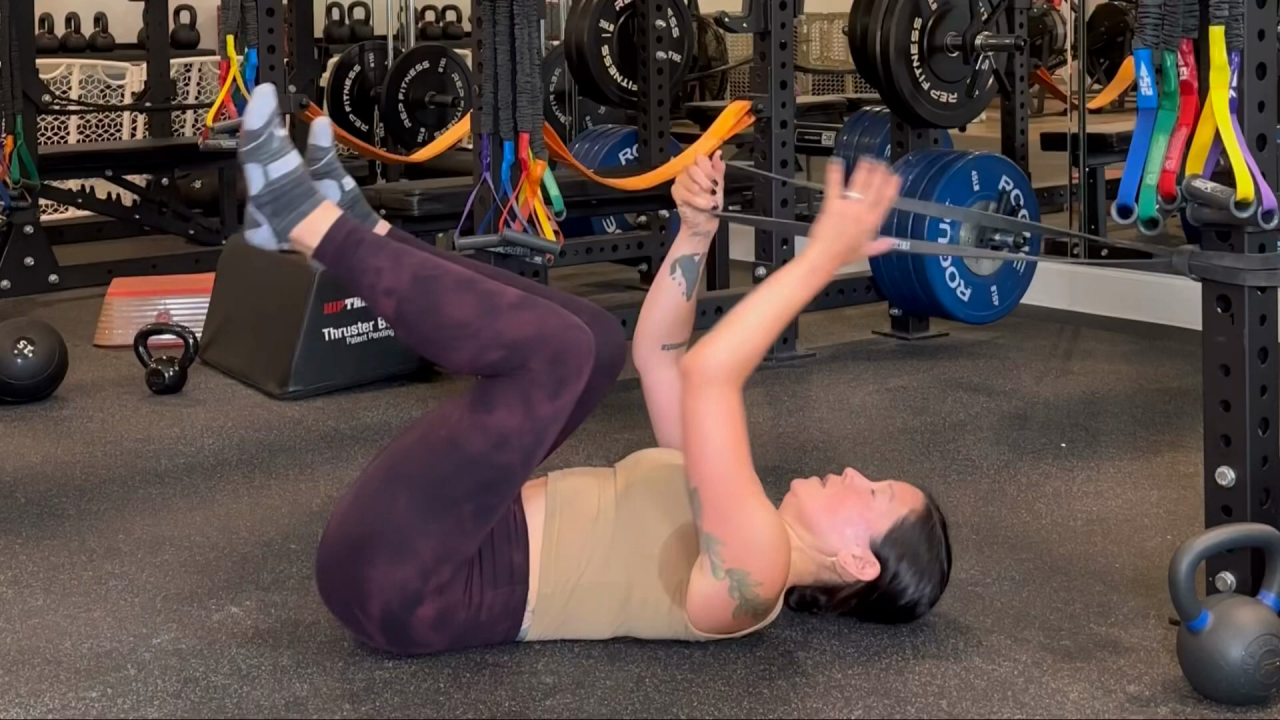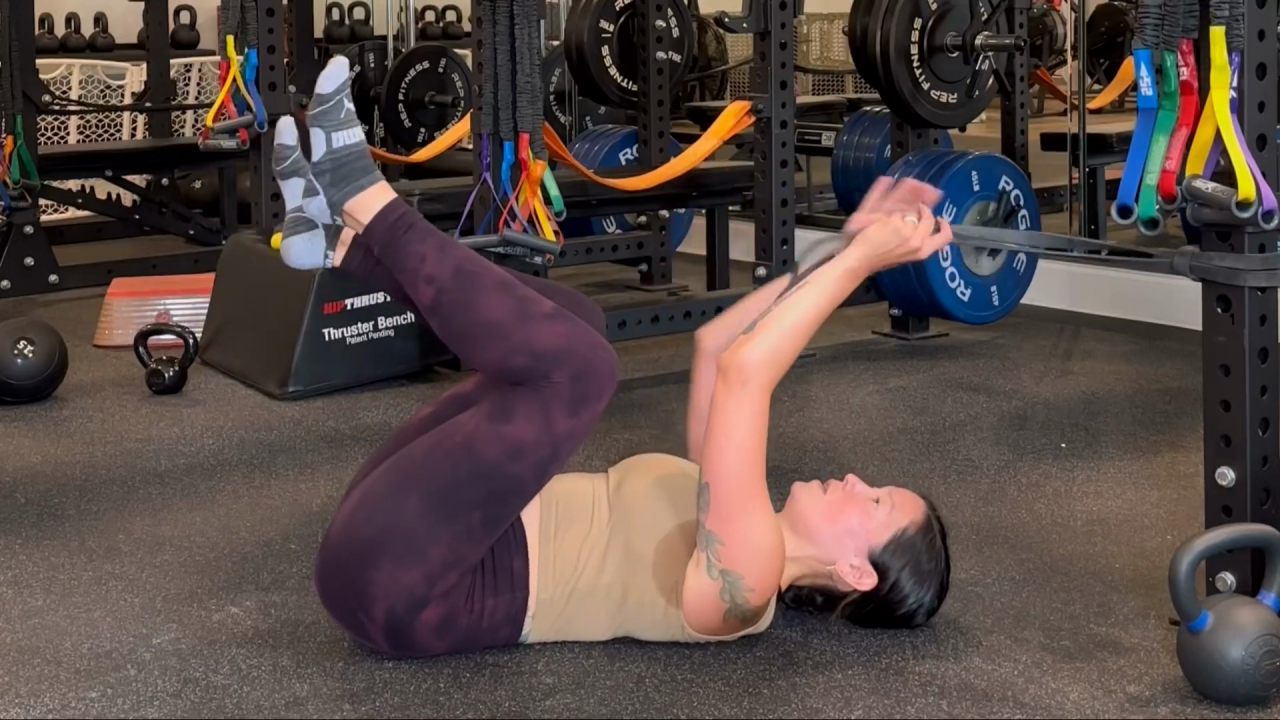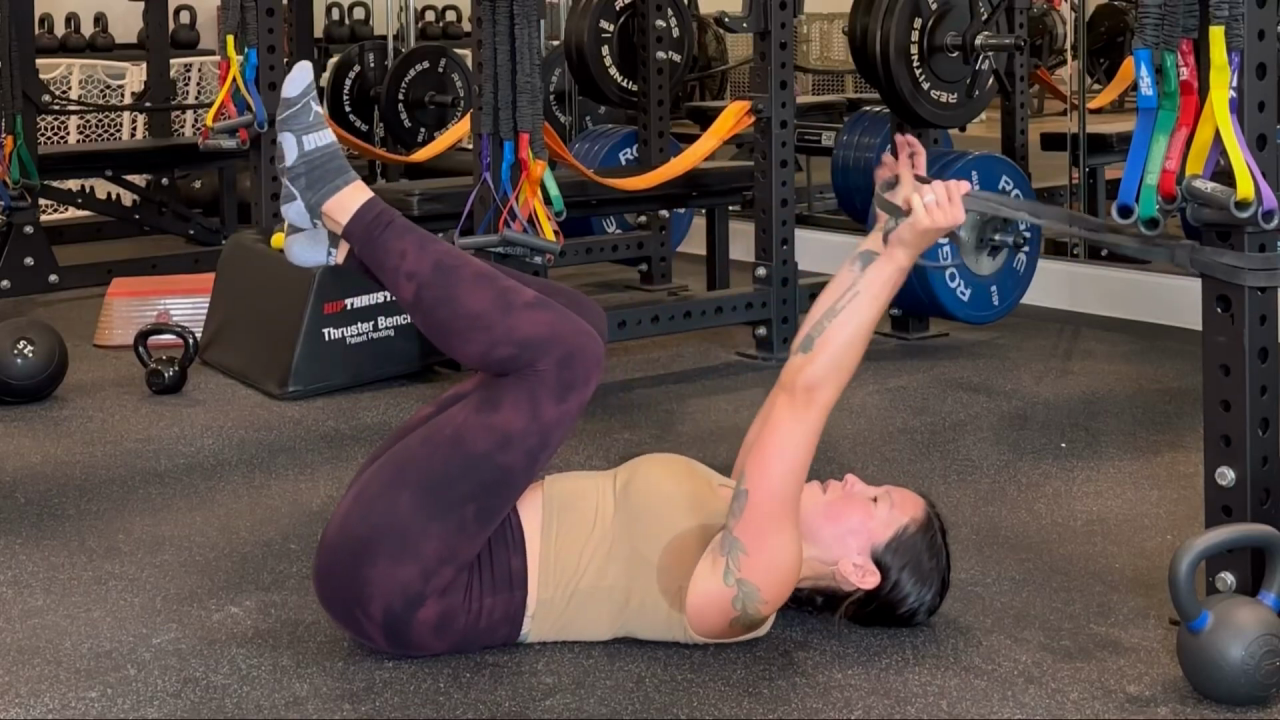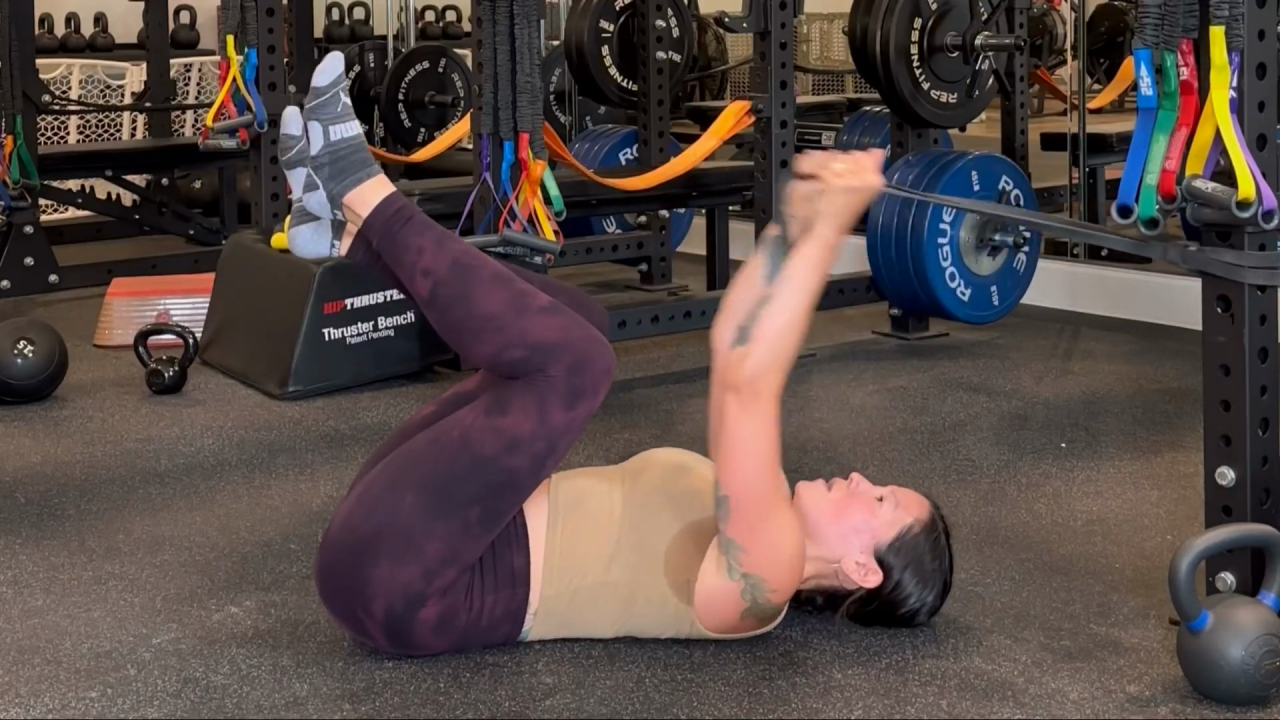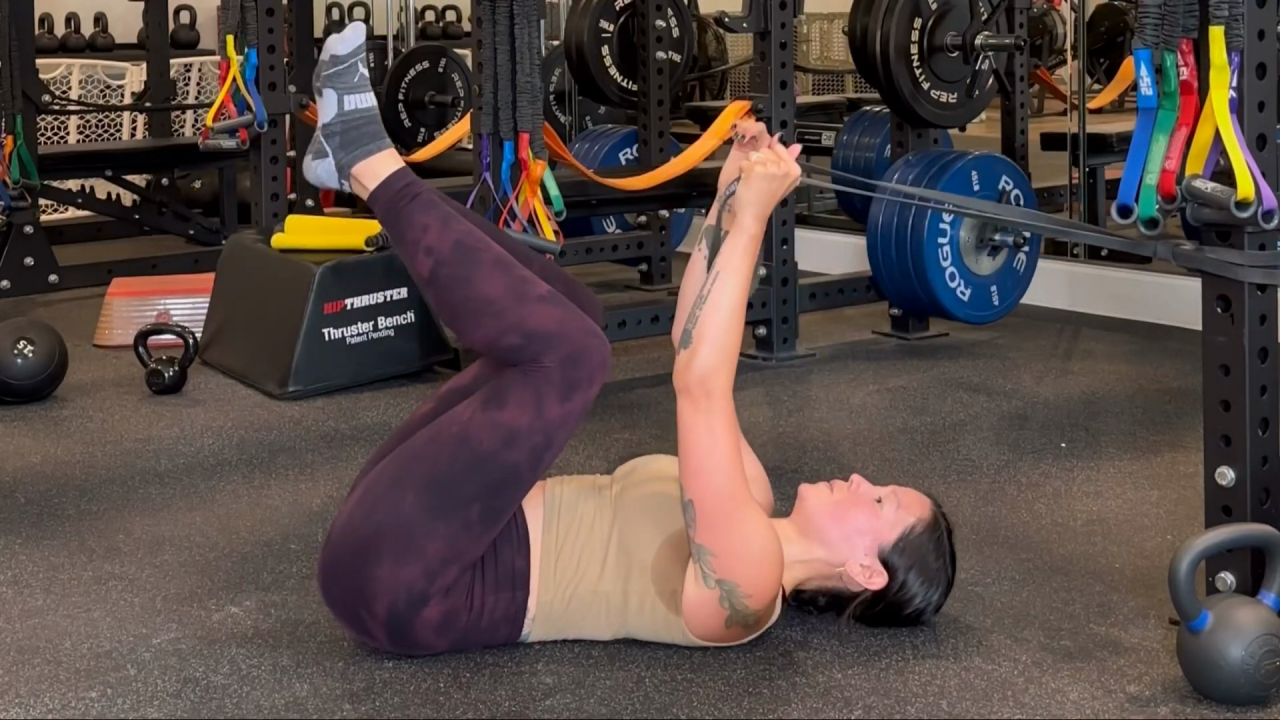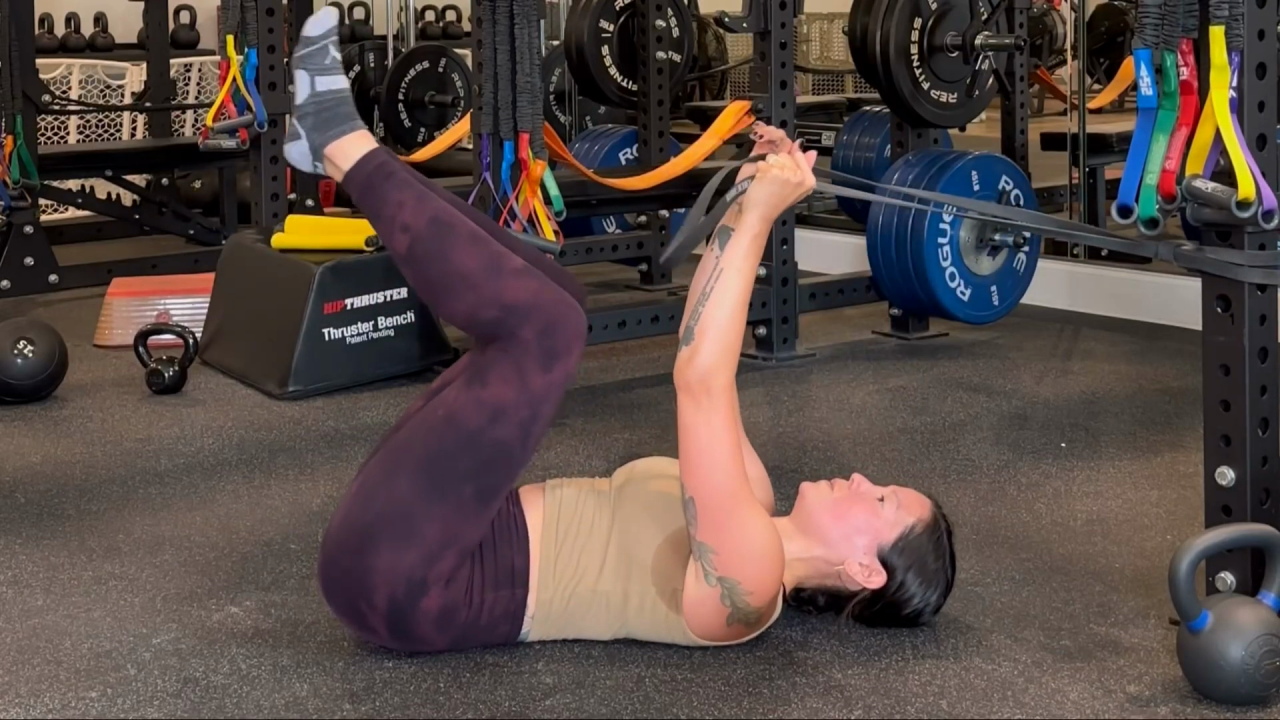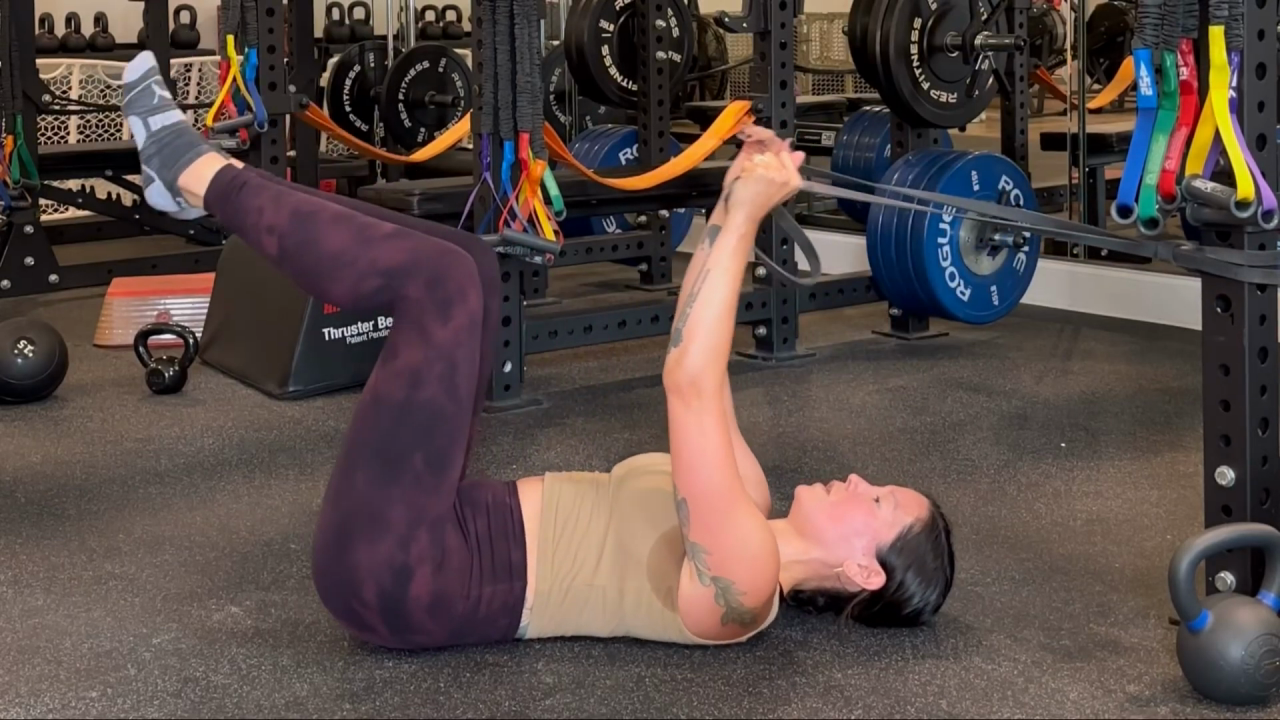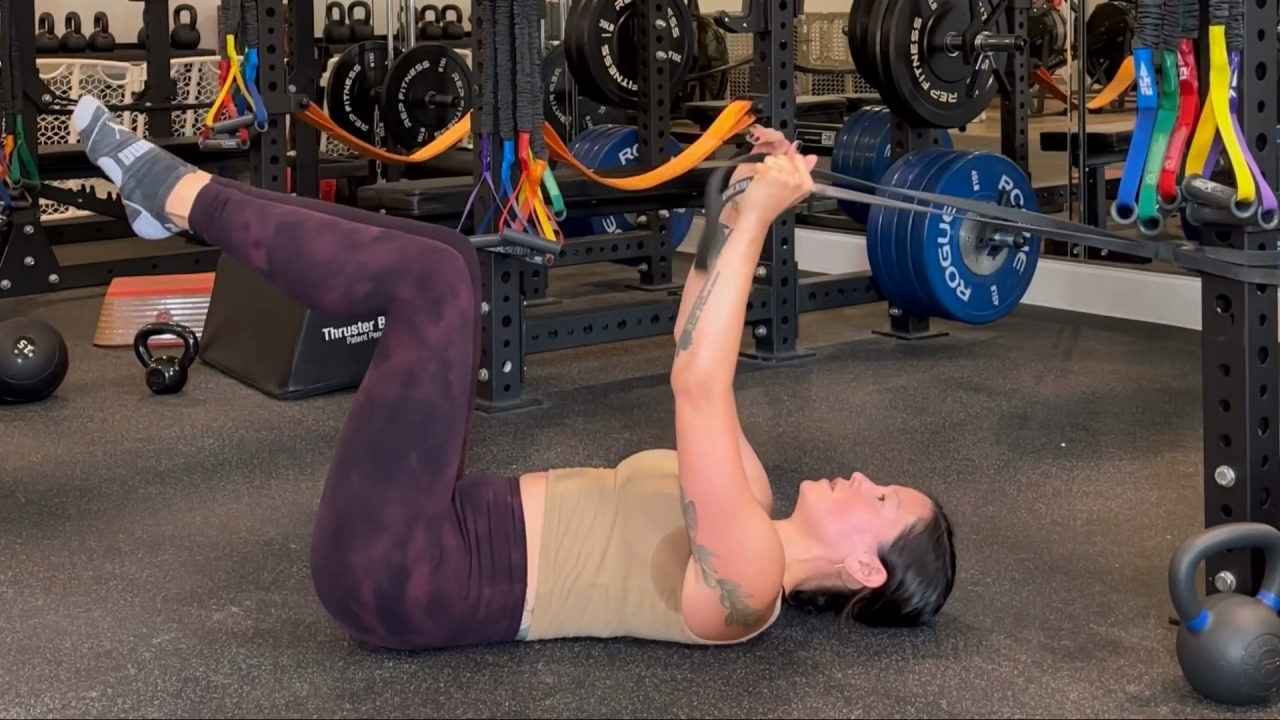
dt=0.5s
person 1, frame 1
left shoulder: (749, 578)
right shoulder: (729, 519)
left elbow: (707, 377)
right elbow: (657, 349)
left wrist: (821, 258)
right wrist: (698, 229)
left hip: (399, 580)
right hip: (397, 535)
left knee: (551, 343)
right knee: (594, 333)
left ankle: (310, 221)
right ankle: (354, 229)
person 1, frame 2
left shoulder: (744, 580)
right shoulder: (746, 530)
left elbow: (742, 373)
right elbow: (716, 343)
left wrist: (859, 259)
right wrist: (845, 252)
left hip: (393, 576)
right hip: (405, 528)
left knee: (576, 362)
right knee: (567, 324)
left ankle: (363, 201)
right ankle: (337, 240)
person 1, frame 3
left shoulder: (753, 586)
right shoulder: (752, 531)
left elbow: (805, 392)
right elbow: (810, 365)
left wrist: (902, 251)
right wrist: (884, 233)
left hip: (395, 580)
right hip: (416, 532)
left knee: (559, 349)
right knee: (570, 319)
left ankle: (343, 201)
right ankle: (342, 242)
person 1, frame 4
left shoulder: (758, 582)
right shoulder: (755, 520)
left elbow: (746, 385)
right elbow: (734, 348)
left wrist: (826, 233)
right wrist: (798, 222)
left hip: (394, 574)
right hip: (416, 529)
left knee: (572, 354)
right knee: (570, 320)
left ankle: (364, 194)
right ankle: (349, 227)
person 1, frame 5
left shoulder: (746, 582)
right shoulder: (750, 510)
left elbow: (700, 387)
right elbow: (696, 354)
left wrist: (749, 222)
right wrist: (729, 204)
left hip: (396, 575)
right hip: (422, 520)
left knee: (568, 349)
right knee: (564, 314)
left ankle: (372, 167)
right ankle: (363, 171)
person 1, frame 6
left shoulder: (746, 581)
right shoulder: (750, 515)
left elbow: (701, 383)
right elbow: (703, 353)
left wrist: (757, 220)
right wrist: (744, 204)
left hip: (394, 571)
right hip: (428, 531)
left knee: (542, 322)
right knee: (547, 305)
left ankle: (349, 149)
right ankle: (345, 148)
person 1, frame 7
left shoulder: (740, 582)
right shoulder: (748, 517)
left elbow: (689, 383)
right elbow: (700, 369)
left wrist: (742, 216)
right wrist: (735, 203)
left hip: (397, 574)
right hip: (432, 547)
left knee: (441, 279)
right knee: (460, 265)
left ankle: (201, 174)
right ankle: (206, 176)
person 1, frame 8
left shoulder: (745, 584)
right shoulder: (748, 513)
left elbow: (698, 390)
right elbow: (700, 357)
left wrist: (756, 219)
right wrist: (741, 207)
left hip: (395, 576)
right hip: (442, 531)
left knee: (428, 278)
right knee: (440, 259)
left ankle: (184, 197)
right ankle: (185, 188)
